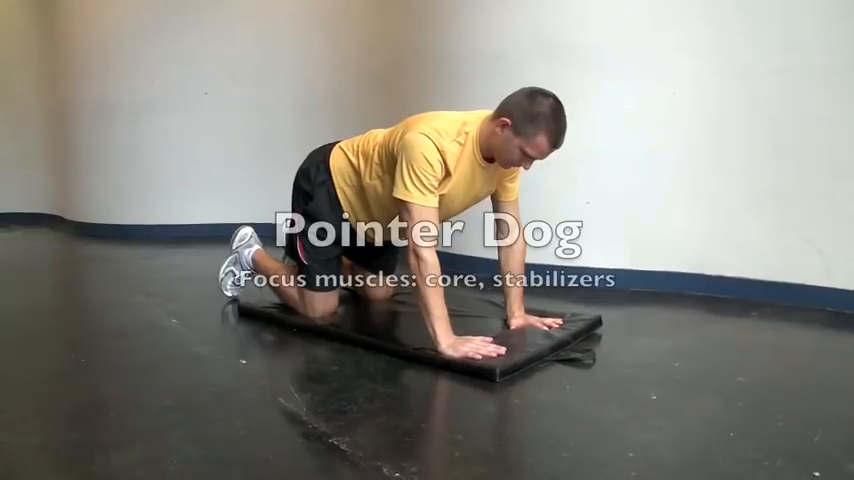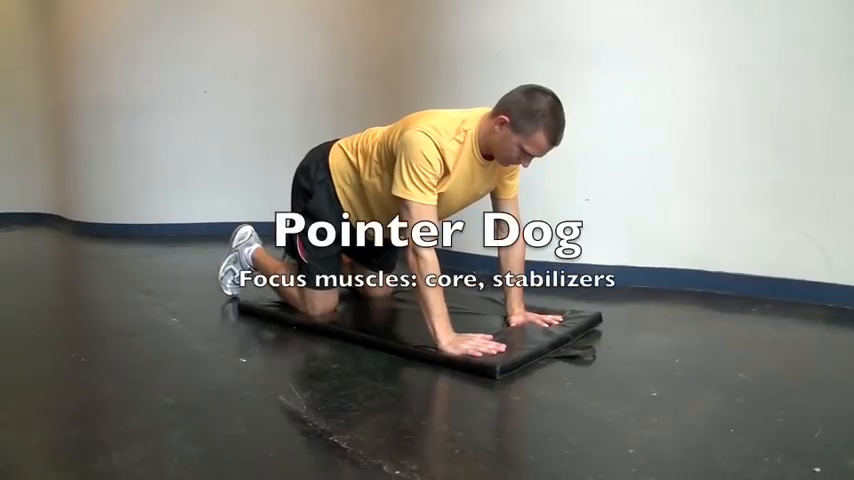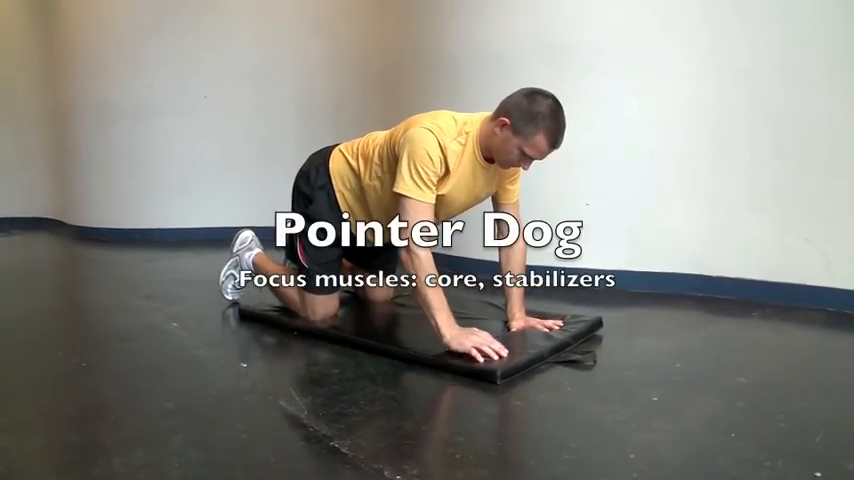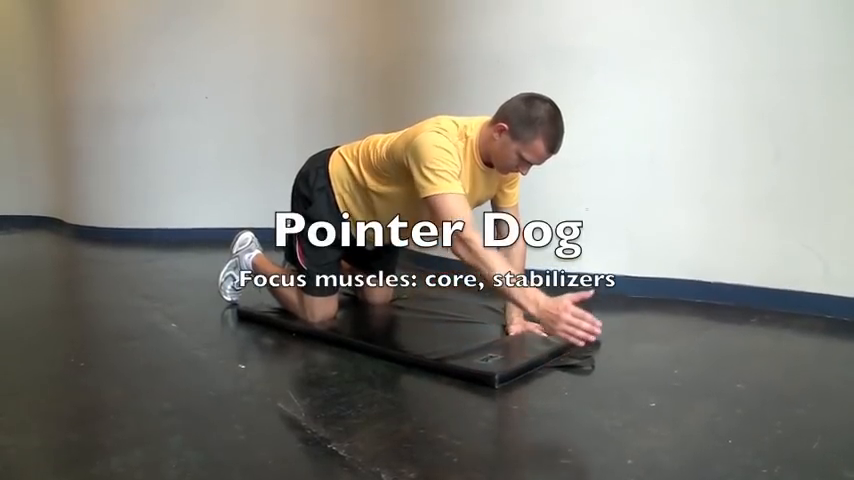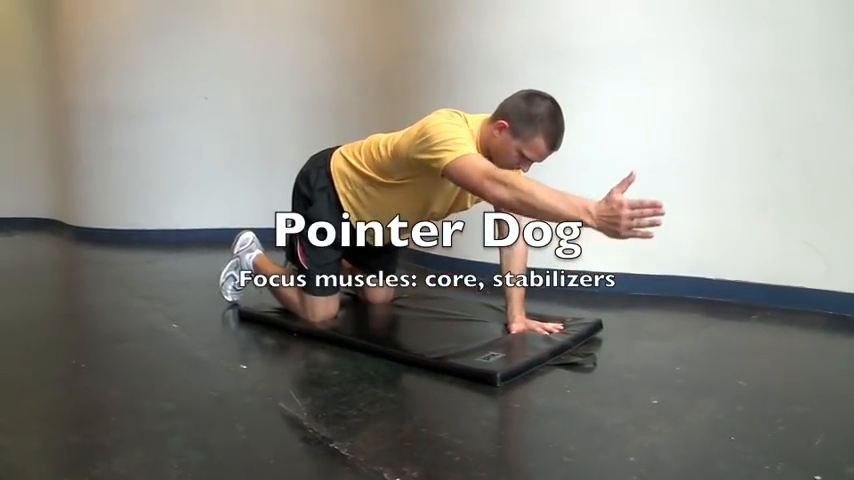
dt=0.7s
person 1, frame 1
left shoulder: (507, 147)
right shoulder: (430, 144)
left elbow: (510, 233)
right elbow: (421, 248)
left wrist: (516, 312)
right wrist: (445, 339)
left hip: (377, 210)
right hip: (330, 187)
left knee: (378, 294)
right knee: (319, 310)
left ankle: (305, 246)
right ankle: (251, 255)
person 1, frame 2
left shoulder: (506, 144)
right shoulder: (428, 141)
left elbow: (509, 229)
right elbow: (420, 246)
left wrist: (516, 309)
right wrist: (445, 336)
left hip: (377, 204)
right hip: (330, 185)
left knee: (378, 292)
right knee: (319, 307)
left ankle: (316, 252)
right ankle: (251, 254)
person 1, frame 3
left shoulder: (507, 149)
right shoulder: (431, 140)
left elbow: (511, 233)
right elbow: (413, 244)
left wrist: (516, 312)
right wrist: (450, 331)
left hip: (378, 212)
right hip: (329, 189)
left knee: (378, 297)
right knee: (319, 312)
right ankle: (252, 258)
person 1, frame 4
left shoulder: (506, 152)
right shoulder: (438, 144)
left elbow: (510, 234)
right elbow: (463, 239)
left wrist: (515, 315)
right wrist: (538, 305)
left hip: (379, 213)
right hip: (329, 192)
left knee: (377, 298)
right knee: (318, 314)
right ankle: (253, 258)
person 1, frame 5
left shoulder: (506, 149)
right shoulder: (445, 132)
left elbow: (513, 234)
right elbow: (497, 189)
left wrist: (516, 315)
right wrist: (594, 214)
left hip: (376, 214)
right hip: (329, 189)
left knee: (378, 298)
right knee: (319, 313)
left ankle: (335, 265)
right ankle: (252, 258)
